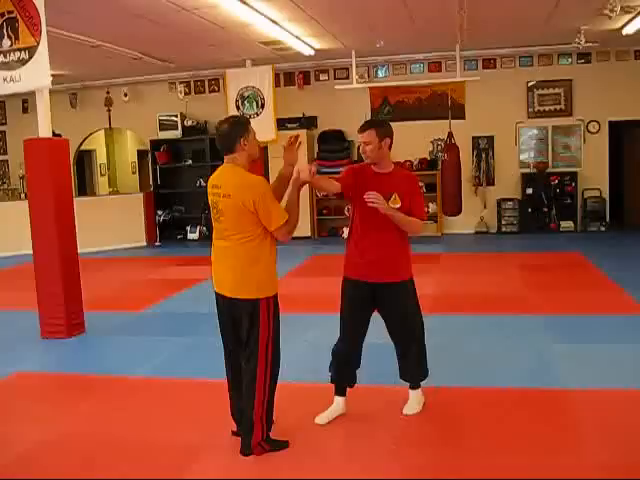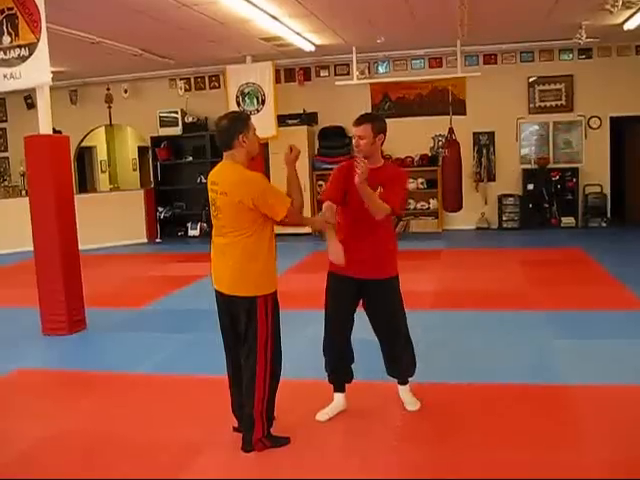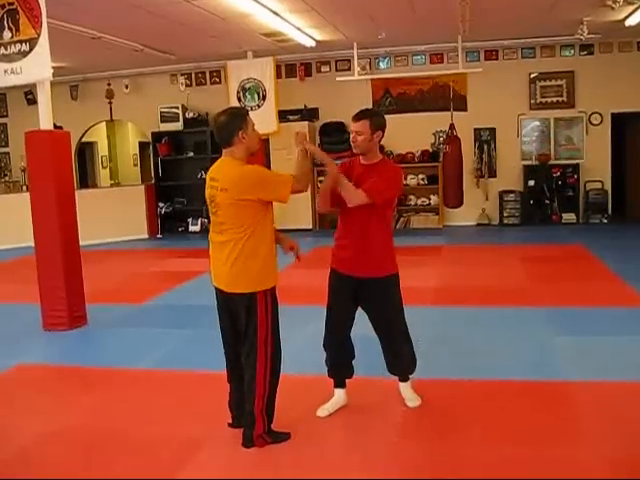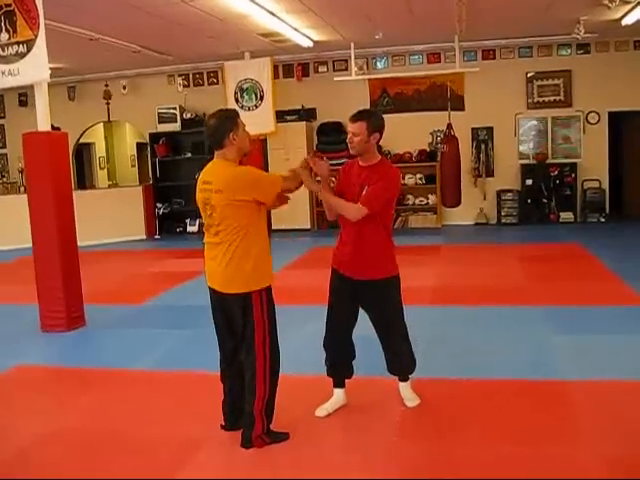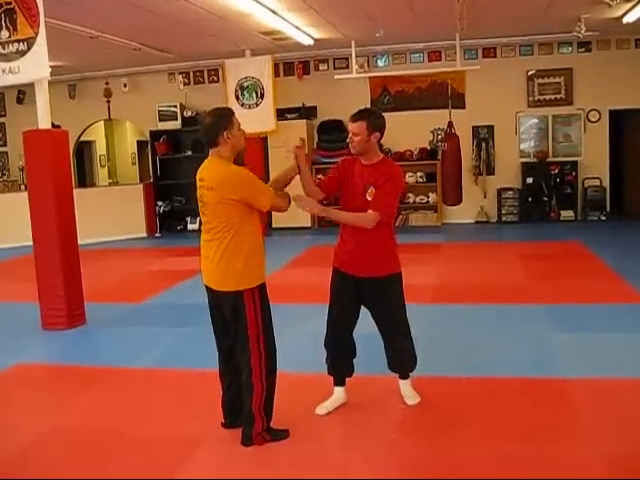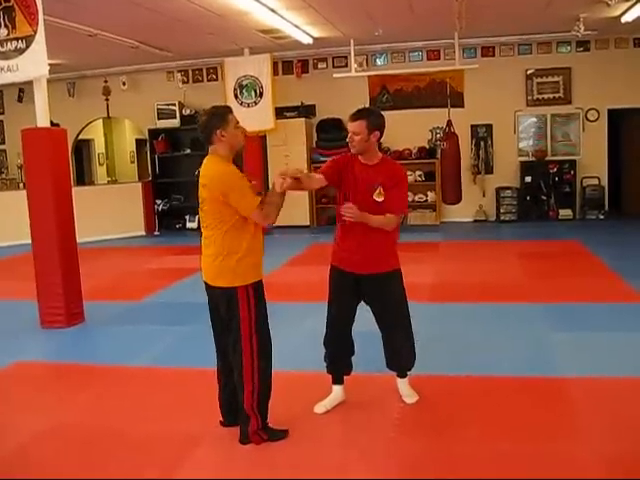
dt=0.2s
person 1, frame 1
left shoulder: (216, 181)
right shoulder: (253, 184)
right elbow: (284, 232)
left wrist: (287, 169)
right wrist: (297, 187)
left hip: (225, 286)
right hip: (253, 289)
left knee: (237, 358)
right knee: (260, 362)
left ankle: (244, 422)
right ankle: (255, 438)
person 1, frame 2
left shoulder: (217, 177)
right shoulder: (251, 181)
right elbow: (294, 215)
left wrist: (306, 220)
right wrist: (292, 170)
left hip: (225, 283)
right hip: (252, 286)
left knee: (239, 356)
right knee: (261, 359)
left ankle: (245, 418)
right ankle: (256, 434)
person 1, frame 3
left shoulder: (214, 174)
right shoulder: (250, 176)
right elbow: (300, 183)
left wrist: (278, 238)
right wrist: (303, 150)
left hip: (224, 279)
right hip: (251, 282)
left knee: (237, 352)
right knee: (262, 355)
left ankle: (241, 413)
right ankle: (257, 430)
person 1, frame 4
left shoulder: (207, 176)
right shoulder: (244, 176)
right elbow: (290, 185)
left wrist: (273, 191)
right wrist: (296, 173)
left hip: (219, 280)
right hip: (247, 282)
left knee: (233, 353)
right knee: (260, 356)
left ankle: (234, 415)
right ankle: (256, 430)
person 1, frame 5
left shoulder: (207, 173)
right shoulder: (234, 176)
right elbow: (282, 203)
left wrist: (280, 178)
right wrist: (284, 181)
left hip: (217, 277)
right hip: (241, 280)
left knee: (231, 350)
right knee: (258, 352)
left ankle: (234, 413)
right ankle: (257, 428)
person 1, frame 6
left shoulder: (216, 168)
right shoulder: (226, 174)
left elbow: (249, 207)
right elbow: (265, 217)
left wrist: (268, 195)
right wrist: (279, 191)
left hip: (221, 274)
right hip: (236, 276)
left knee: (230, 347)
right knee: (252, 350)
left ankle: (232, 412)
right ankle: (254, 426)
person 2, frame 1
left shoulder: (408, 181)
right shoulder: (356, 173)
left elbow: (416, 228)
right elbow: (333, 186)
left wrist: (386, 209)
right wrist: (311, 177)
left hip: (395, 275)
right hip: (357, 273)
left knee: (409, 333)
right knee: (348, 338)
left ankle: (414, 391)
right ankle: (339, 400)
person 2, frame 2
left shoulder: (395, 176)
right shoulder: (342, 170)
left elbow: (380, 213)
right elbow: (327, 207)
left wrist: (362, 185)
right wrist: (331, 234)
left hip: (380, 270)
right hip: (342, 269)
left knee: (392, 331)
right knee: (335, 334)
left ankle: (404, 387)
right ankle: (338, 396)
person 2, frame 3
left shoulder: (390, 173)
right shoulder: (345, 167)
left elbow: (355, 200)
right elbow: (323, 207)
left wrist: (329, 163)
right wrist: (329, 173)
left hip: (378, 269)
right hip: (342, 266)
left knee: (392, 329)
right knee: (335, 331)
left ankle: (405, 384)
right ankle: (339, 393)
person 2, frame 4
left shoulder: (388, 175)
right shoulder: (347, 169)
left elbow: (355, 213)
right elbow: (332, 214)
left wrist: (318, 190)
right wrist: (324, 179)
left hip: (378, 270)
right hip: (344, 267)
left knee: (392, 329)
right knee: (336, 332)
left ankle: (404, 384)
right ankle: (339, 393)
person 2, frame 5
left shoulder: (391, 174)
right shoulder: (345, 167)
left elbow: (369, 220)
right elbow: (318, 193)
left wrist: (322, 211)
right wrist: (303, 165)
left hip: (381, 268)
right hip: (345, 265)
left knee: (394, 327)
right knee: (337, 329)
left ankle: (405, 382)
right ankle: (339, 391)
person 2, frame 6
left shoulder: (395, 173)
right shoulder: (341, 164)
left elbow: (392, 222)
right elbow: (315, 180)
left wrist: (360, 217)
right wrist: (295, 179)
left hip: (382, 266)
right hip: (344, 263)
left knee: (396, 324)
right knee: (337, 326)
left ankle: (403, 380)
right ankle: (338, 389)
